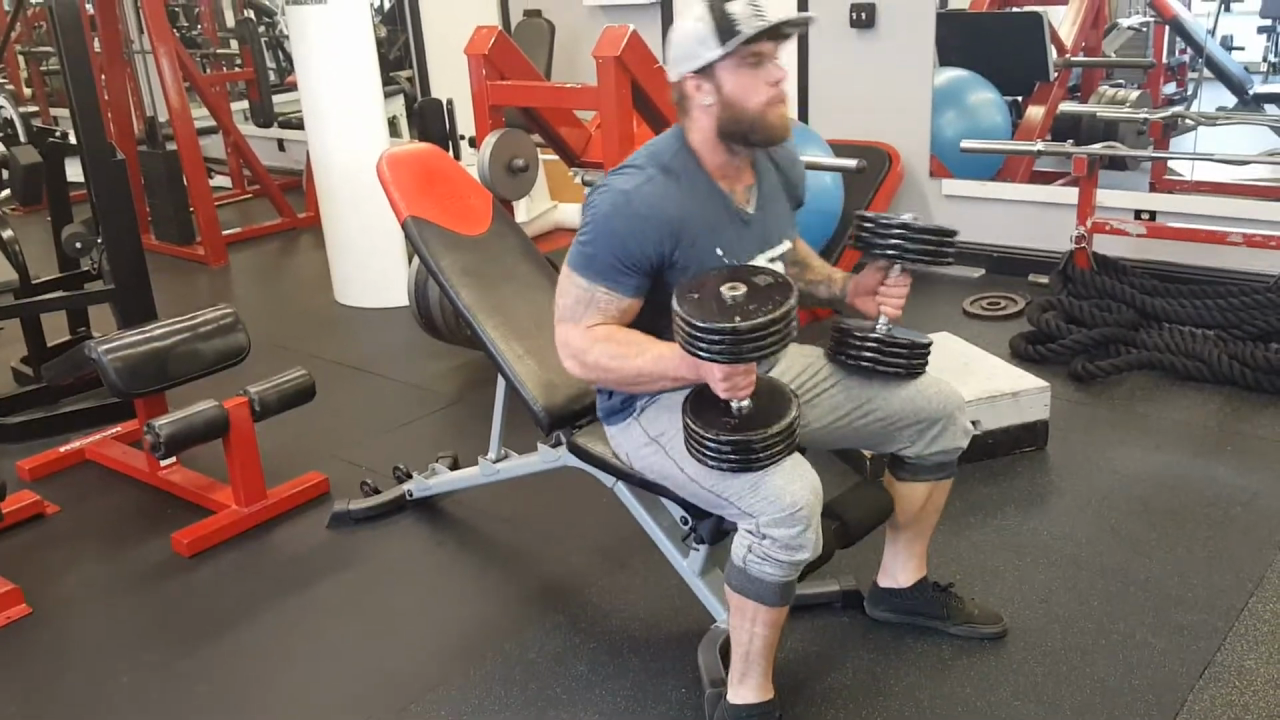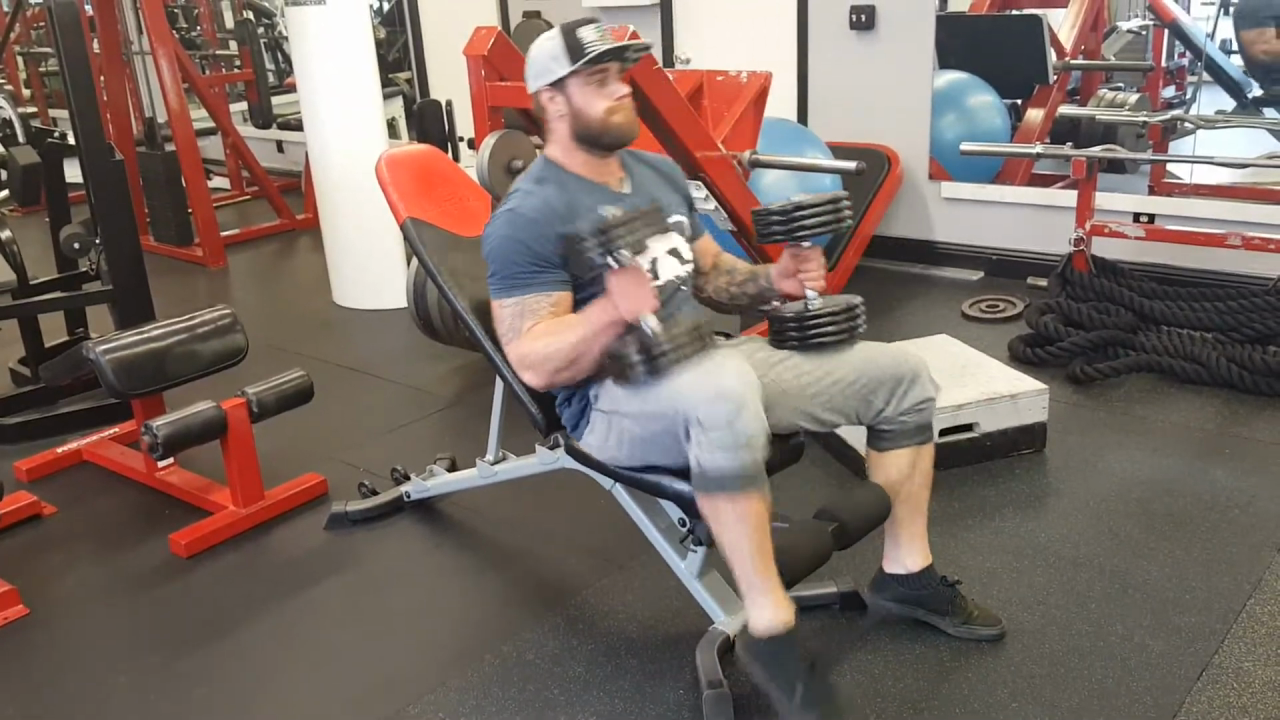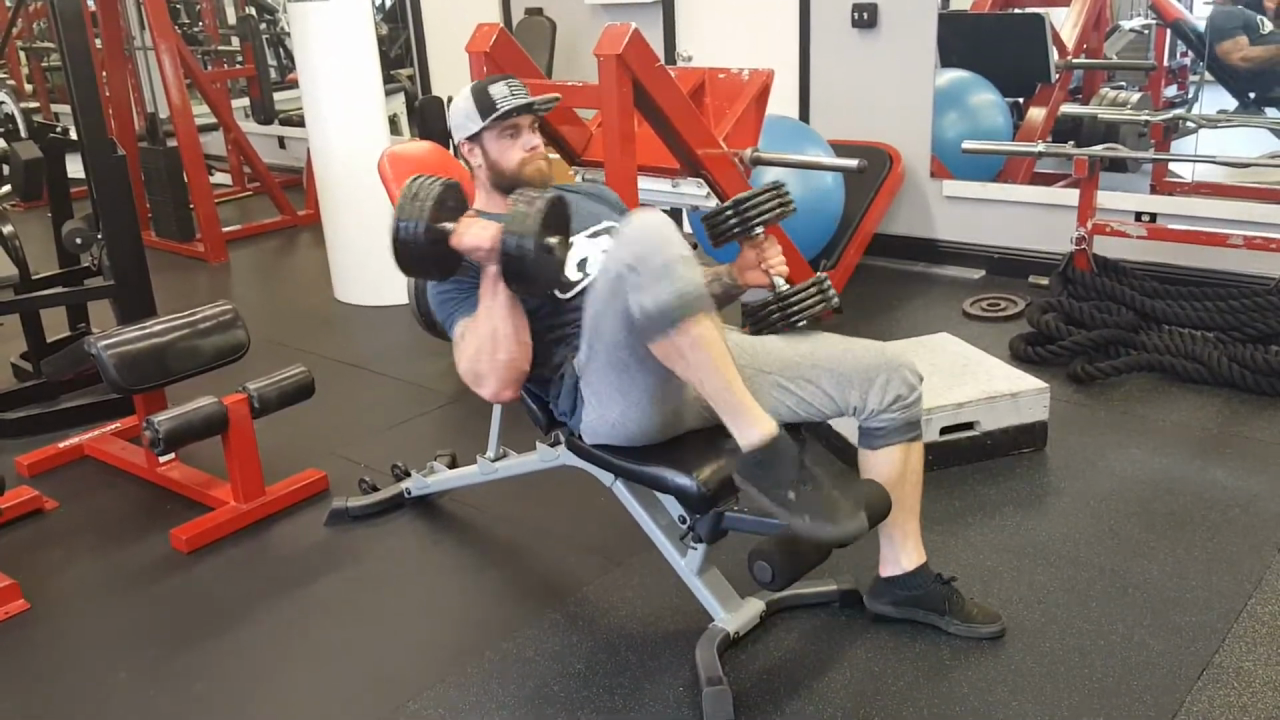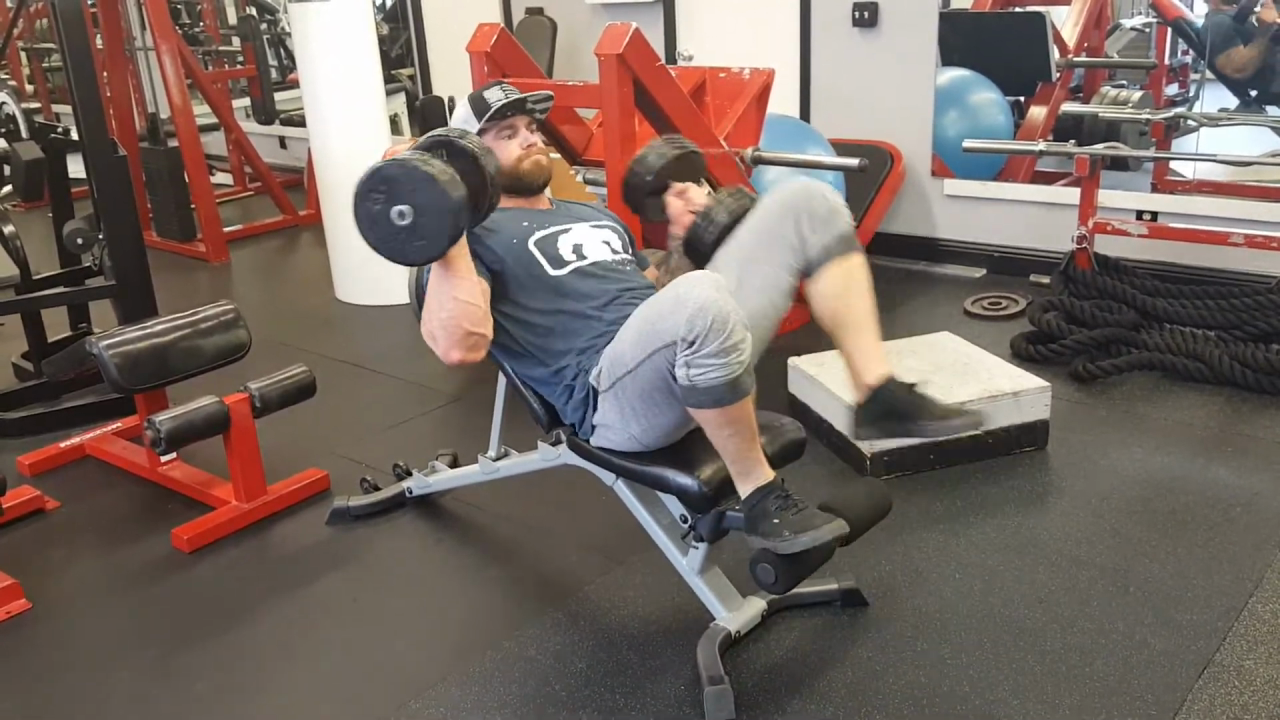
dt=0.5s
person 1, frame 1
left shoulder: (775, 160)
right shoulder: (636, 202)
right elbow: (581, 346)
left wrist: (845, 289)
right wrist: (698, 365)
left hip: (764, 366)
right hip: (660, 398)
left knee: (939, 412)
right knee: (788, 501)
left ankle: (902, 584)
person 1, frame 2
left shoulder: (656, 172)
right shoulder: (528, 218)
right elbow: (535, 363)
left wrist: (771, 280)
right wrist: (614, 311)
left hip: (707, 361)
right hip: (615, 401)
left knee: (903, 378)
right knee: (728, 405)
left ankle: (905, 574)
right ankle: (769, 629)
person 1, frame 3
left shoulder: (593, 199)
right shoulder: (464, 267)
right elbow: (498, 382)
left wrist: (734, 276)
right wrist: (493, 267)
left hip: (702, 370)
right hip: (611, 395)
left knee: (888, 374)
right knee: (647, 231)
left ankle: (904, 577)
right ankle: (763, 448)
person 1, frame 4
left shoulder: (594, 215)
right shoulder: (477, 240)
right elbow: (459, 346)
left wrist: (682, 235)
left hip: (695, 346)
right hip: (612, 399)
left knee: (804, 201)
right knee: (701, 301)
left ankle: (884, 399)
right ankle: (759, 494)
